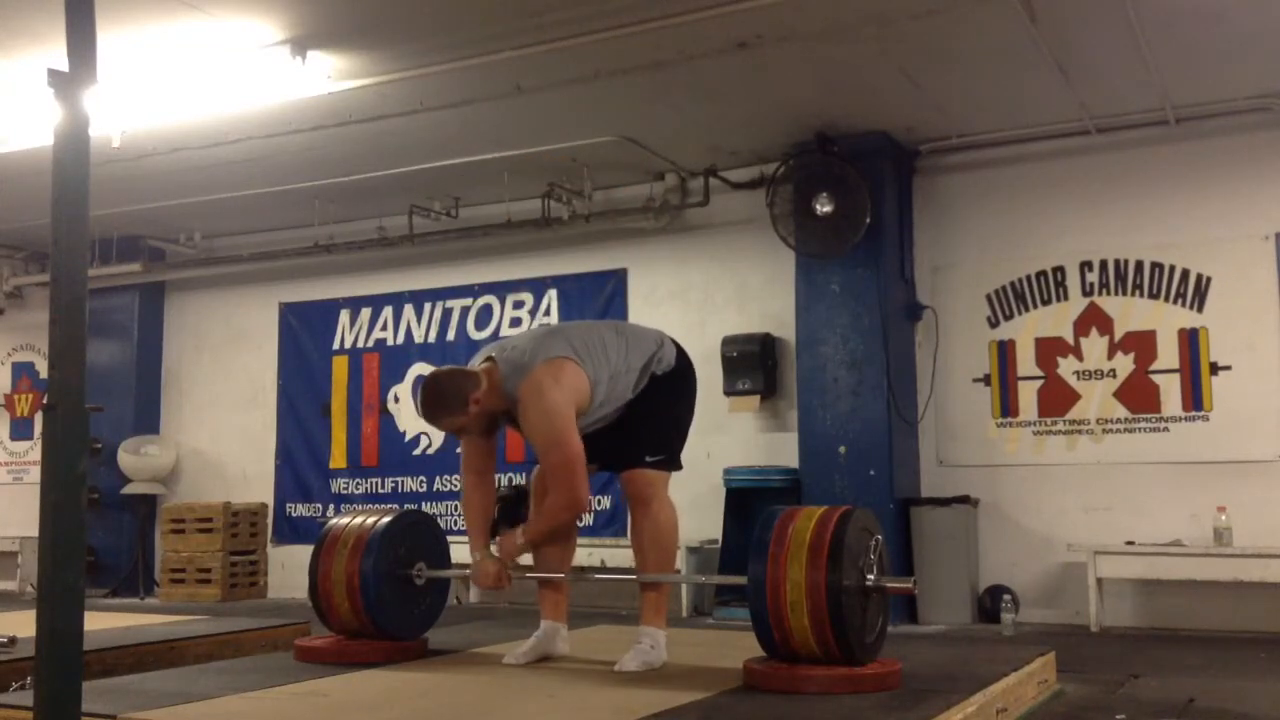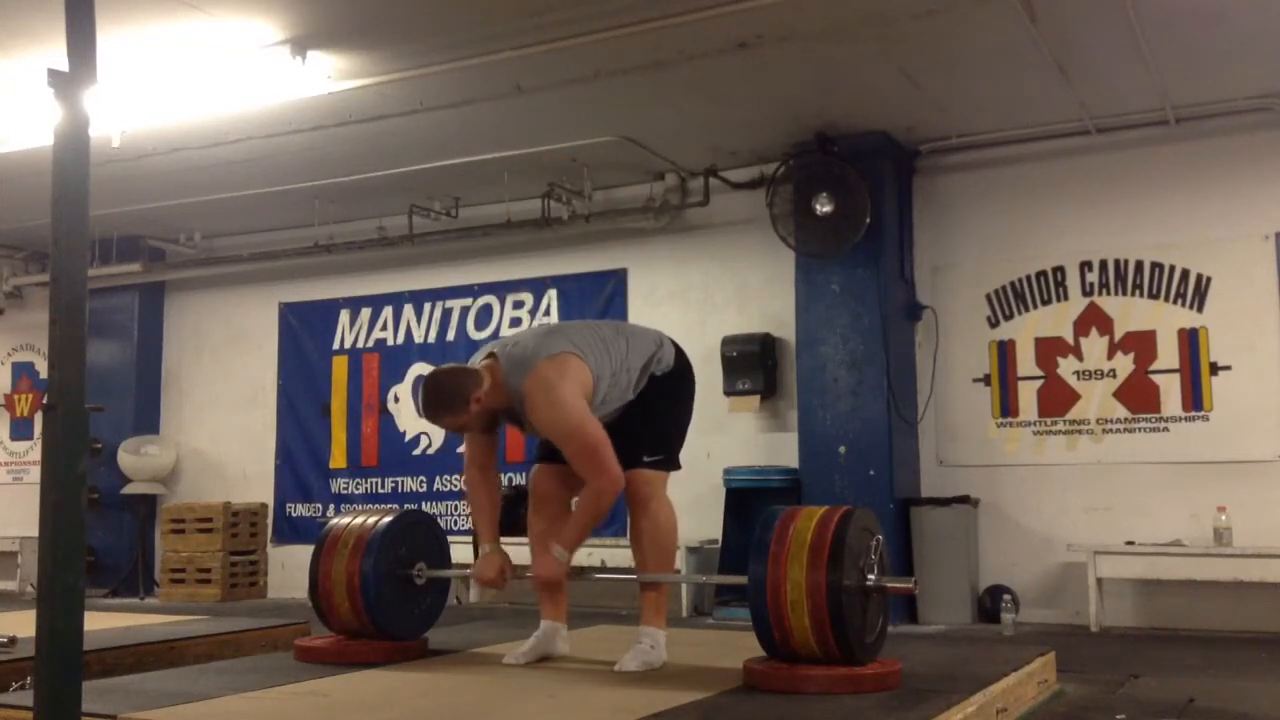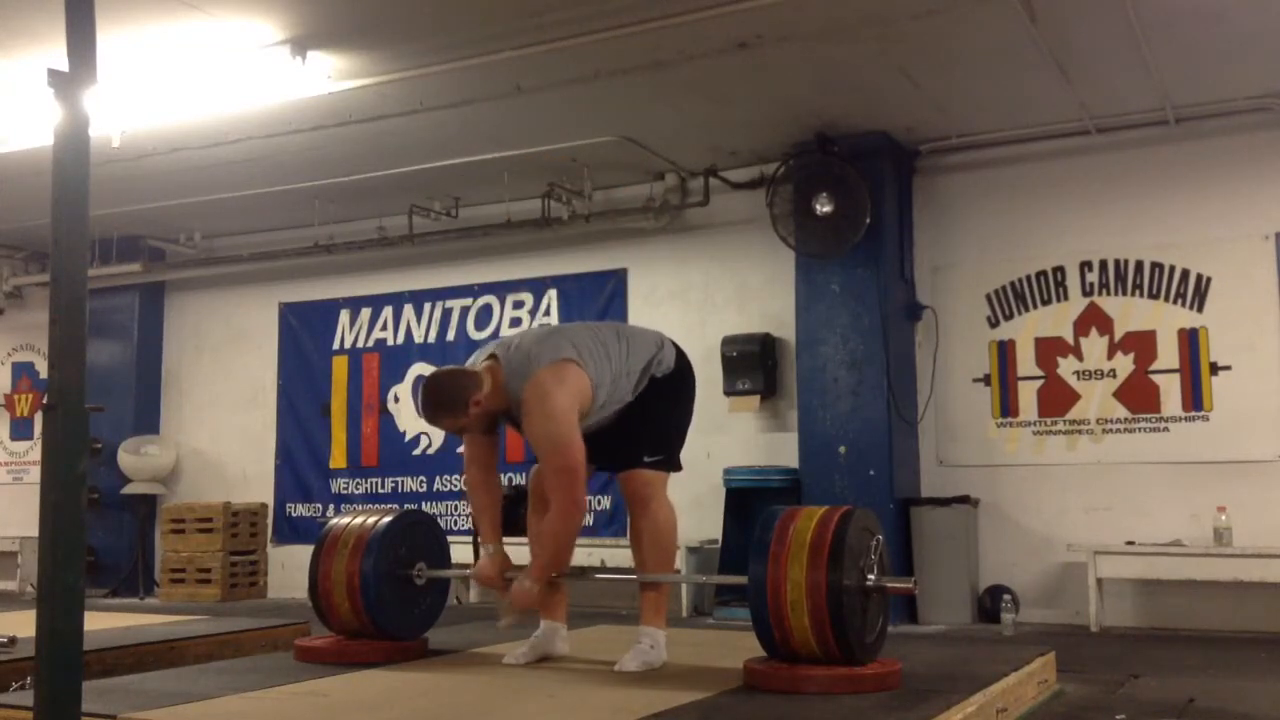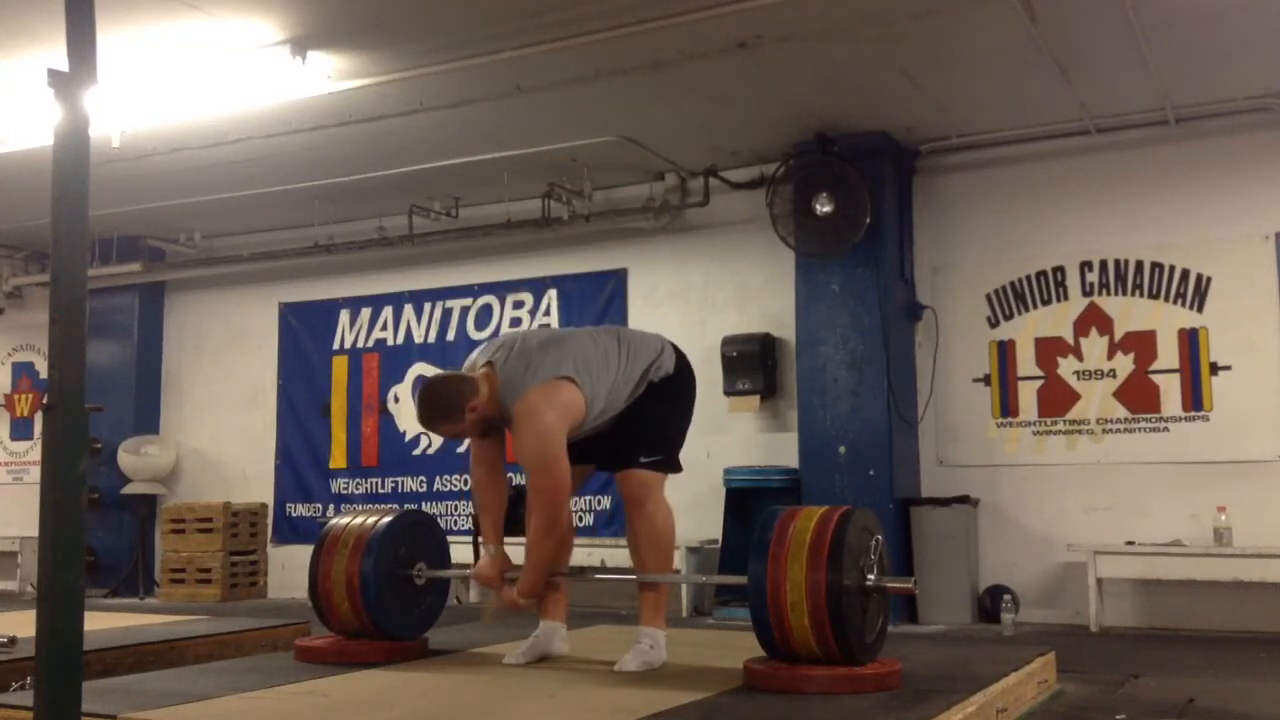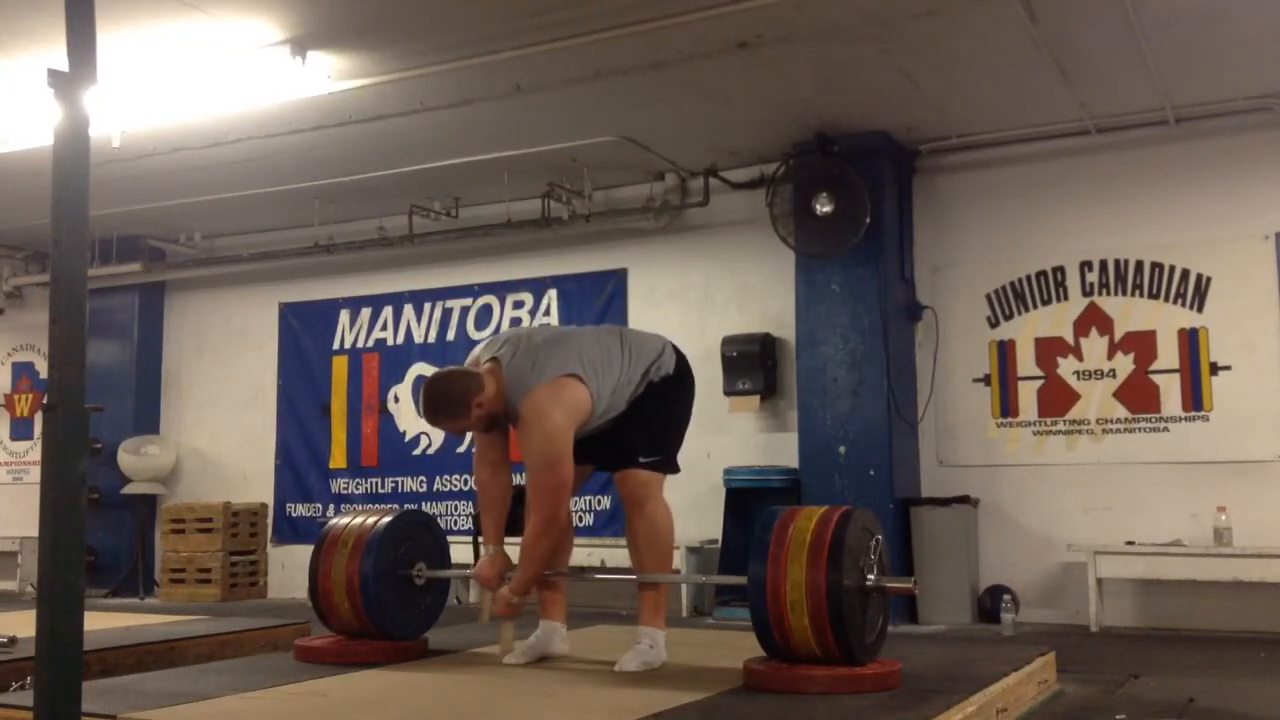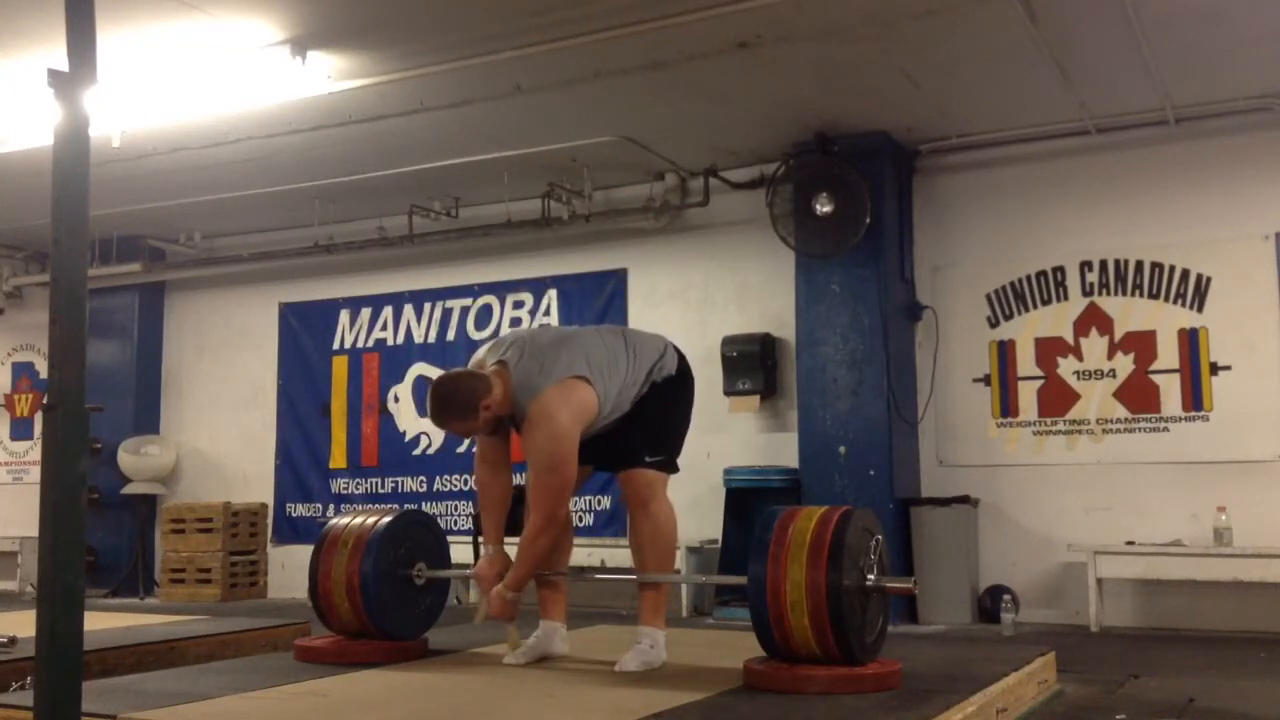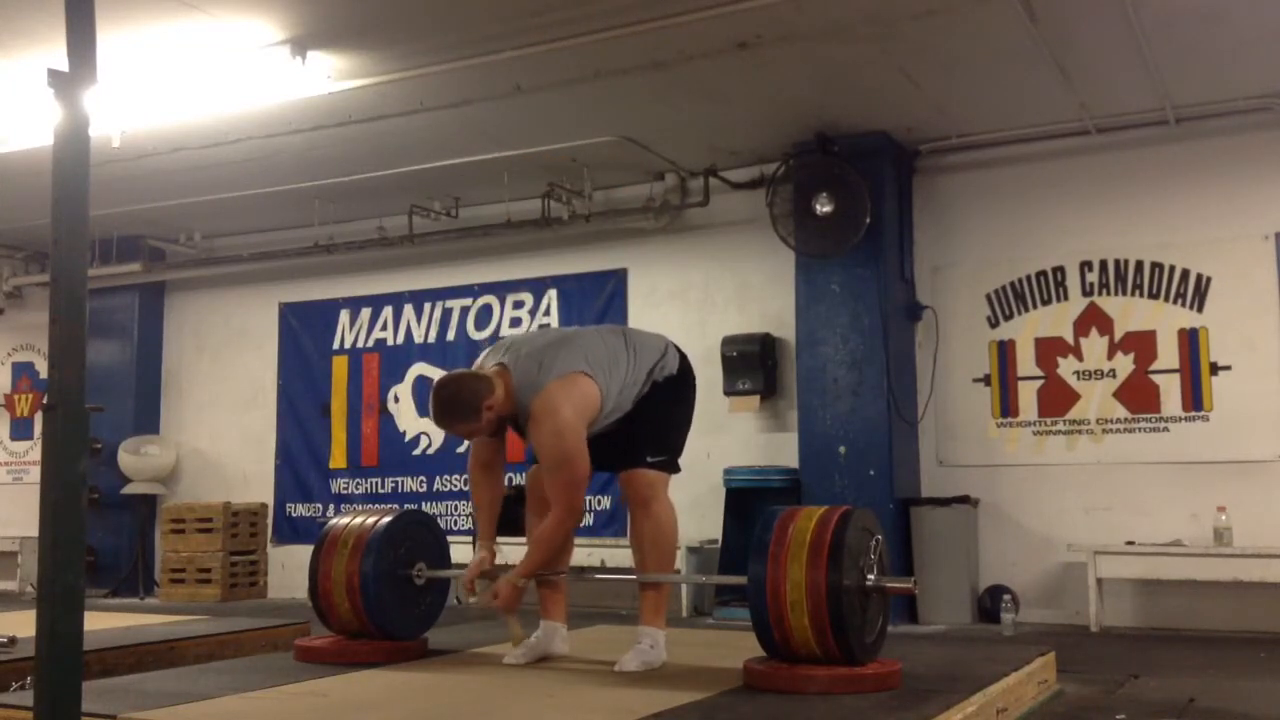
dt=0.3s
person 1, frame 1
left shoulder: (540, 398)
right shoulder: (475, 383)
left elbow: (574, 498)
right elbow: (475, 474)
left wrist: (521, 538)
right wrist: (480, 554)
left hip: (658, 375)
right hip: (605, 393)
left knee: (644, 487)
right knee: (543, 488)
left ankle: (653, 636)
right ankle: (552, 630)
person 1, frame 2
left shoulder: (547, 394)
right shoulder: (476, 381)
left elbow: (609, 481)
right elbow: (479, 469)
left wrist: (559, 552)
right wrist: (488, 548)
left hip: (656, 376)
right hip: (605, 387)
left knee: (642, 488)
right knee: (544, 488)
left ankle: (652, 635)
right ankle: (552, 630)
person 1, frame 3
left shoulder: (544, 400)
right shoulder: (475, 378)
left elbow: (570, 505)
right elbow: (479, 470)
left wrist: (532, 583)
right wrist: (491, 549)
left hip: (657, 377)
right hip: (606, 390)
left knee: (642, 487)
right knee: (542, 488)
left ankle: (652, 635)
right ankle: (552, 630)
person 1, frame 4
left shoulder: (536, 415)
right shoulder: (473, 379)
left elbow: (551, 520)
right elbow: (486, 470)
left wrist: (524, 592)
right wrist: (492, 549)
left hip: (657, 377)
right hip: (603, 384)
left knee: (638, 487)
right knee: (544, 494)
left ankle: (652, 635)
right ankle: (552, 630)
person 1, frame 5
left shoulder: (543, 412)
right shoulder: (477, 373)
left elbow: (547, 518)
right elbow: (491, 466)
left wrist: (515, 593)
right wrist: (492, 549)
left hip: (657, 378)
right hip: (603, 383)
left knee: (637, 488)
right knee: (543, 491)
left ankle: (652, 635)
right ankle: (552, 630)
person 1, frame 6
left shoulder: (551, 415)
right shoulder: (481, 376)
left elbow: (546, 520)
right elbow: (491, 467)
left wrist: (509, 590)
right wrist: (492, 549)
left hip: (657, 378)
right hip: (604, 379)
left knee: (641, 487)
right knee: (543, 492)
left ankle: (652, 635)
right ankle: (552, 630)
person 1, frame 7
left shoulder: (553, 413)
right shoulder: (482, 380)
left elbow: (569, 511)
right elbow: (485, 468)
left wrist: (518, 579)
right wrist: (484, 548)
left hip: (659, 379)
right hip: (607, 381)
left knee: (642, 487)
right knee: (540, 488)
left ankle: (652, 636)
right ankle: (552, 630)
